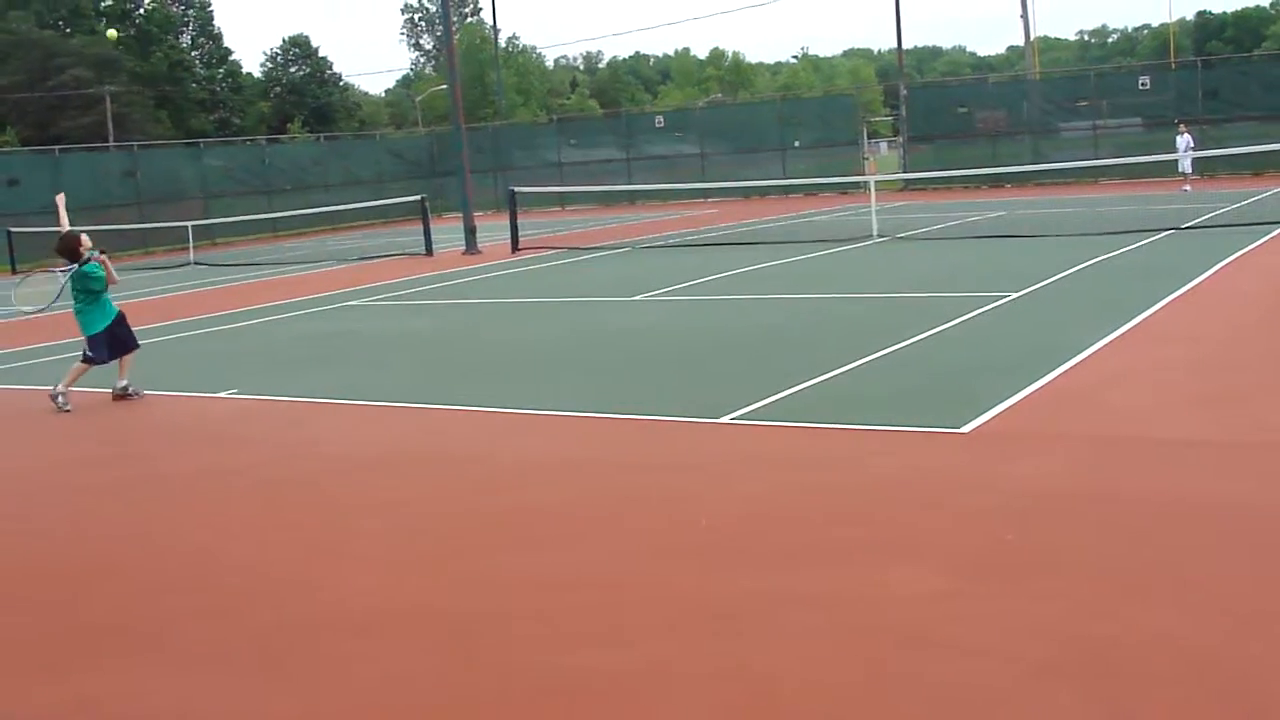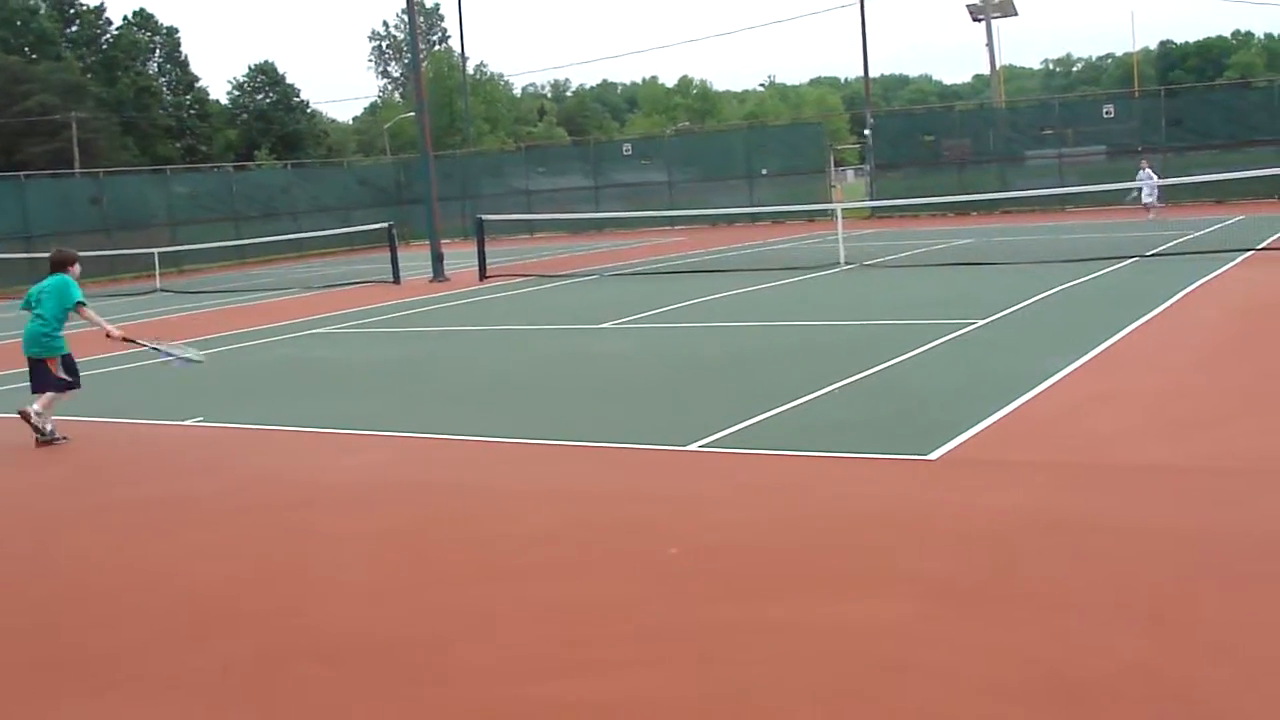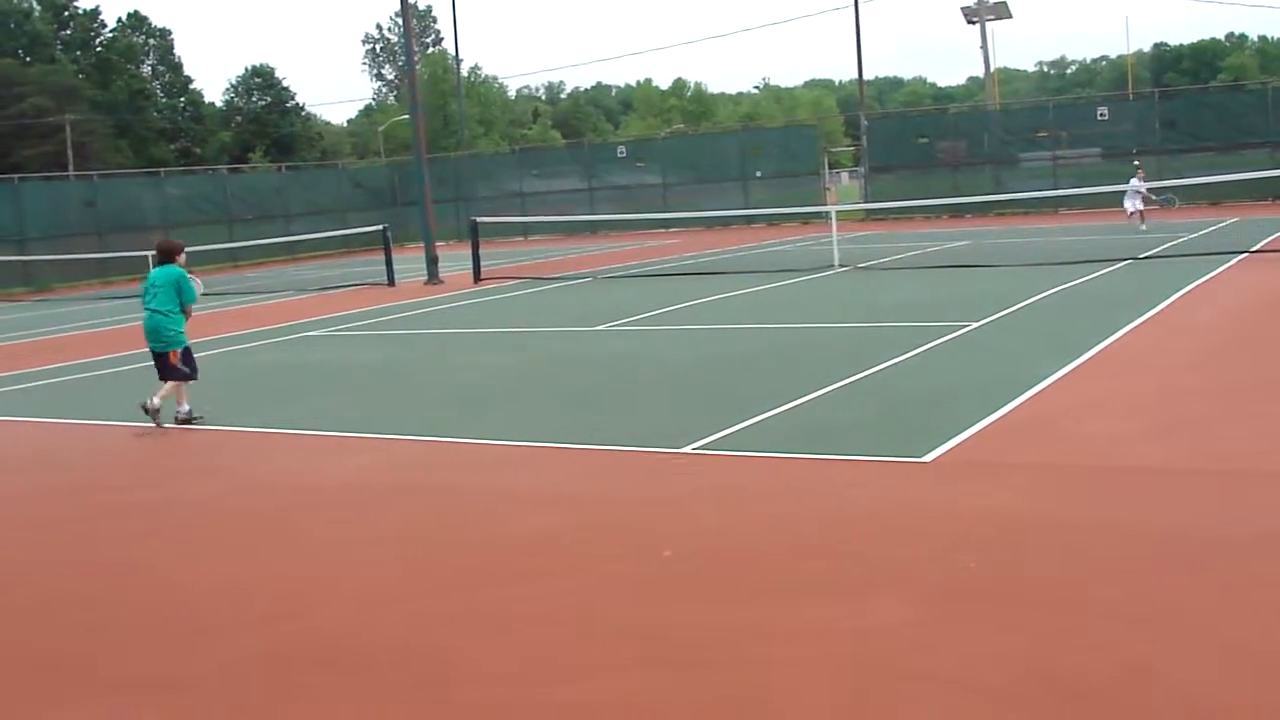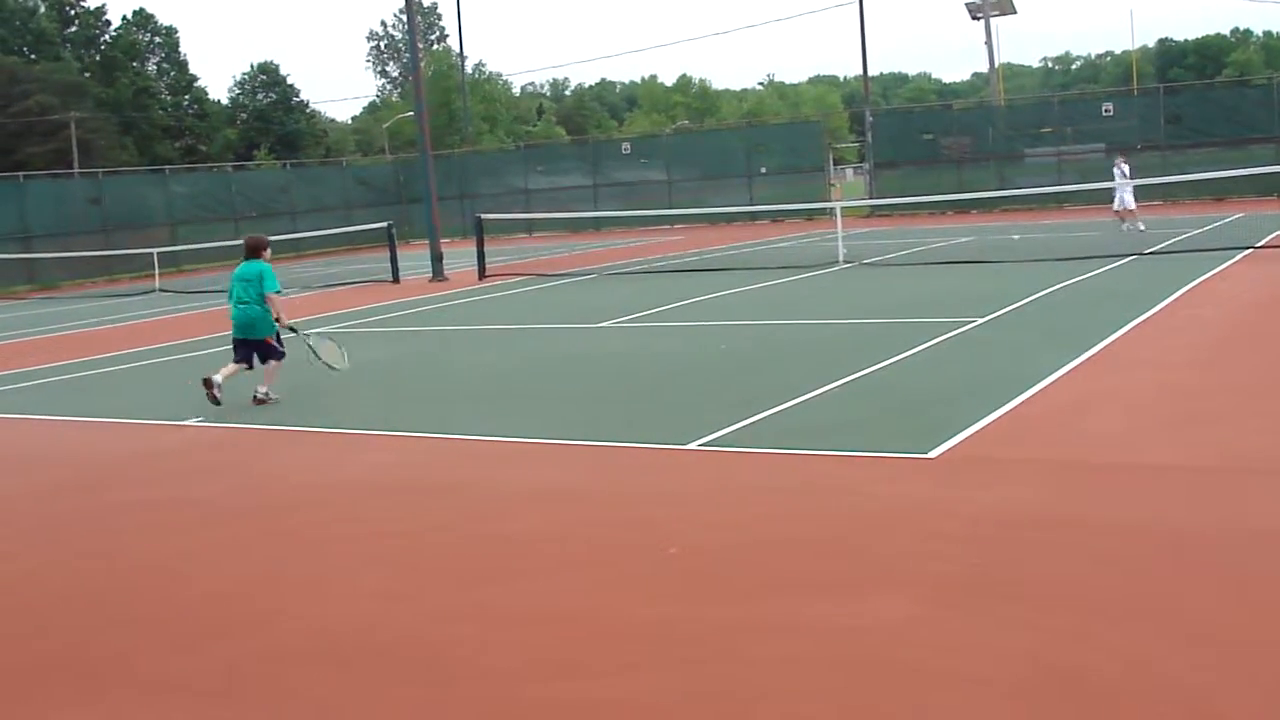
dt=1s
person 1, frame 1
left shoulder: (76, 253)
right shoulder: (84, 271)
left elbow: (65, 228)
right elbow: (113, 281)
left wrist: (60, 205)
right wrist: (105, 262)
left hip: (107, 310)
right hip: (92, 317)
left knee: (128, 345)
right knee: (92, 358)
left ankle: (121, 386)
right ankle: (60, 391)
person 1, frame 2
left shoulder: (42, 285)
right shoulder: (66, 282)
left elbow: (27, 305)
right elbow: (81, 309)
right wrist: (106, 327)
left hip: (32, 339)
right hip: (48, 338)
left knee: (46, 385)
right knee: (68, 381)
left ankle: (45, 430)
right ankle: (34, 410)
person 1, frame 3
left shoulder: (153, 274)
right shoulder: (179, 274)
left elbow: (148, 302)
right elbow: (188, 307)
right wrist: (185, 316)
left hip: (152, 327)
right hip: (169, 329)
left knee: (177, 371)
right knee: (184, 374)
left ankle: (184, 411)
right ankle: (154, 403)
person 1, frame 4
left shoulder: (238, 270)
right shoulder: (264, 268)
right elbow: (270, 295)
right wrist: (281, 316)
left hip: (238, 319)
right hip: (259, 319)
left knee: (241, 361)
right knee: (276, 354)
left ankle: (216, 380)
right ankle: (262, 392)
